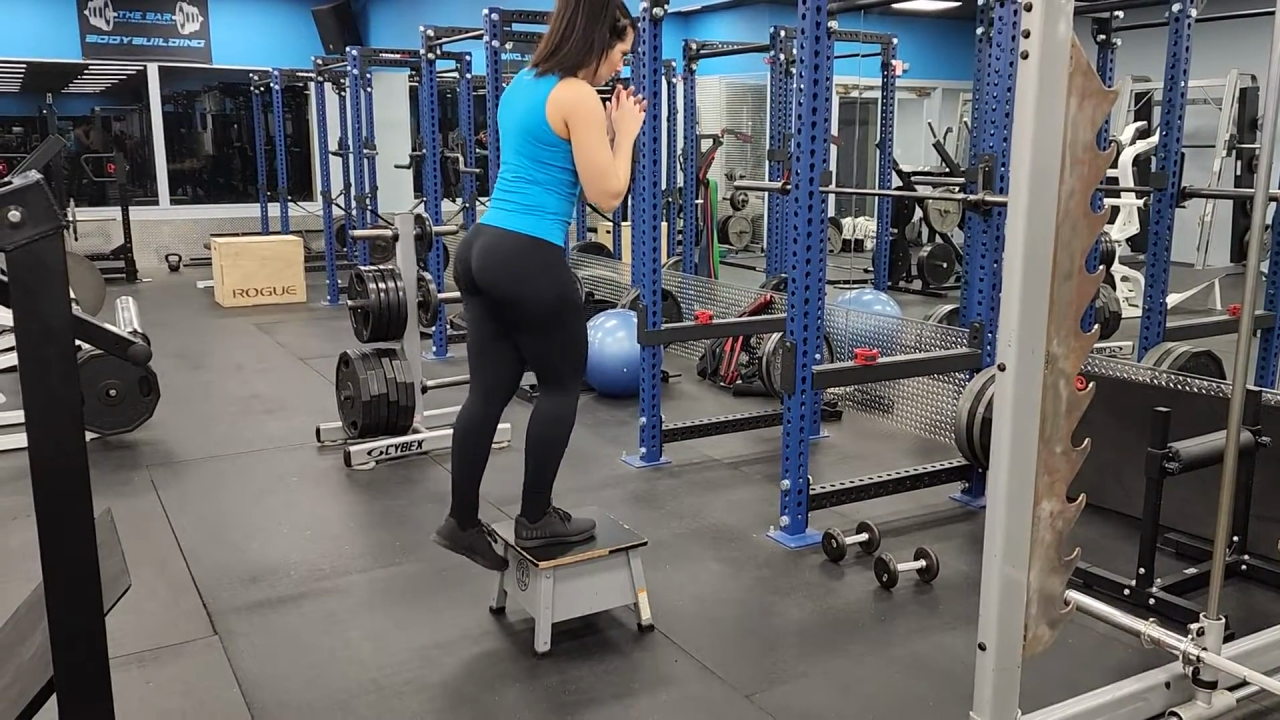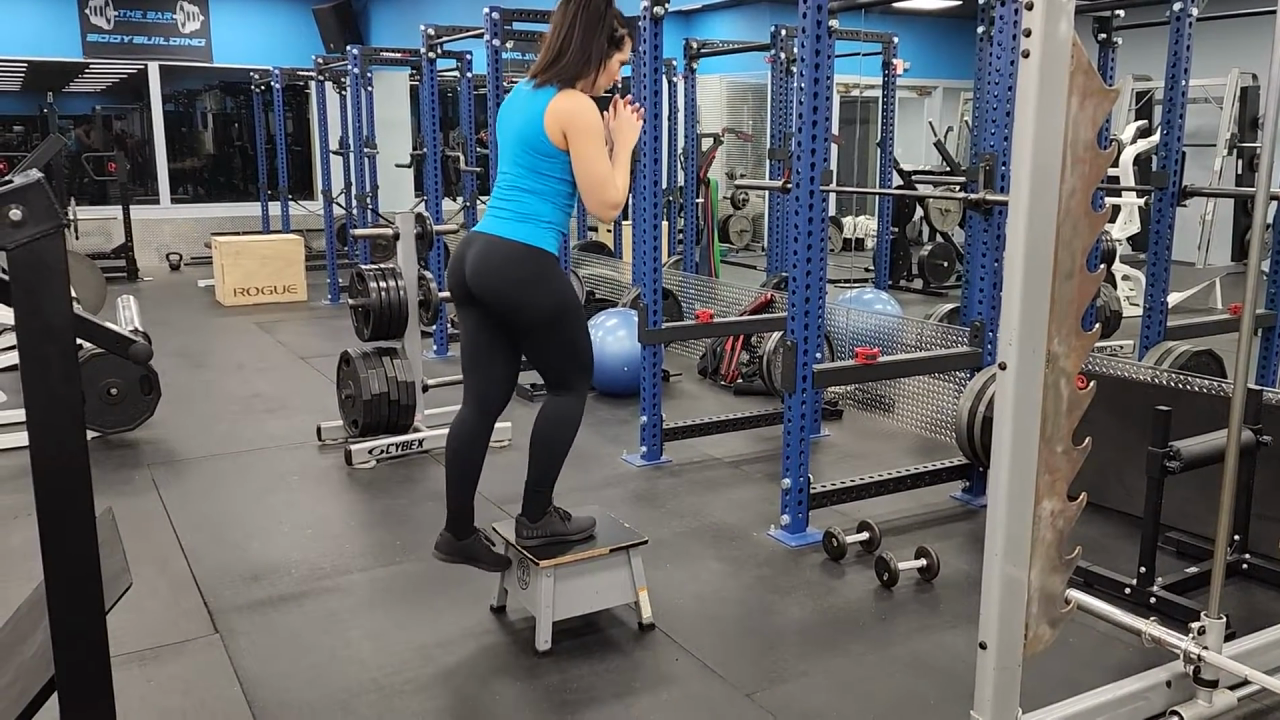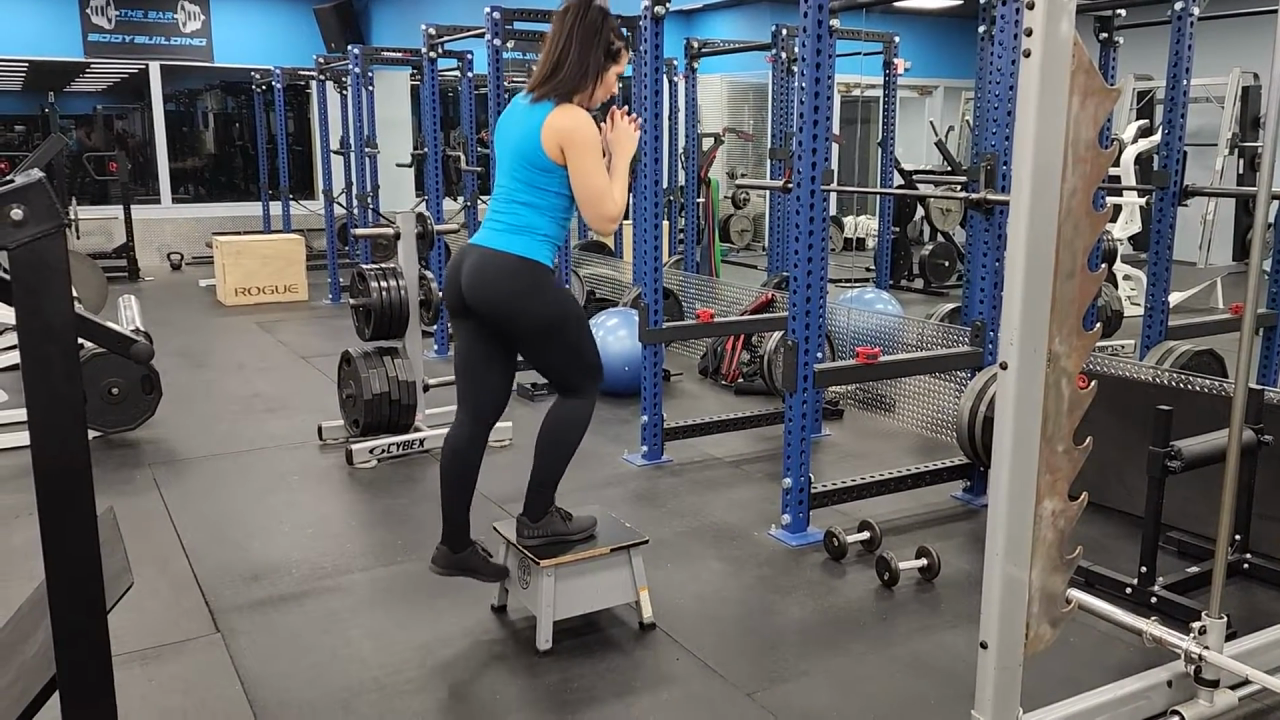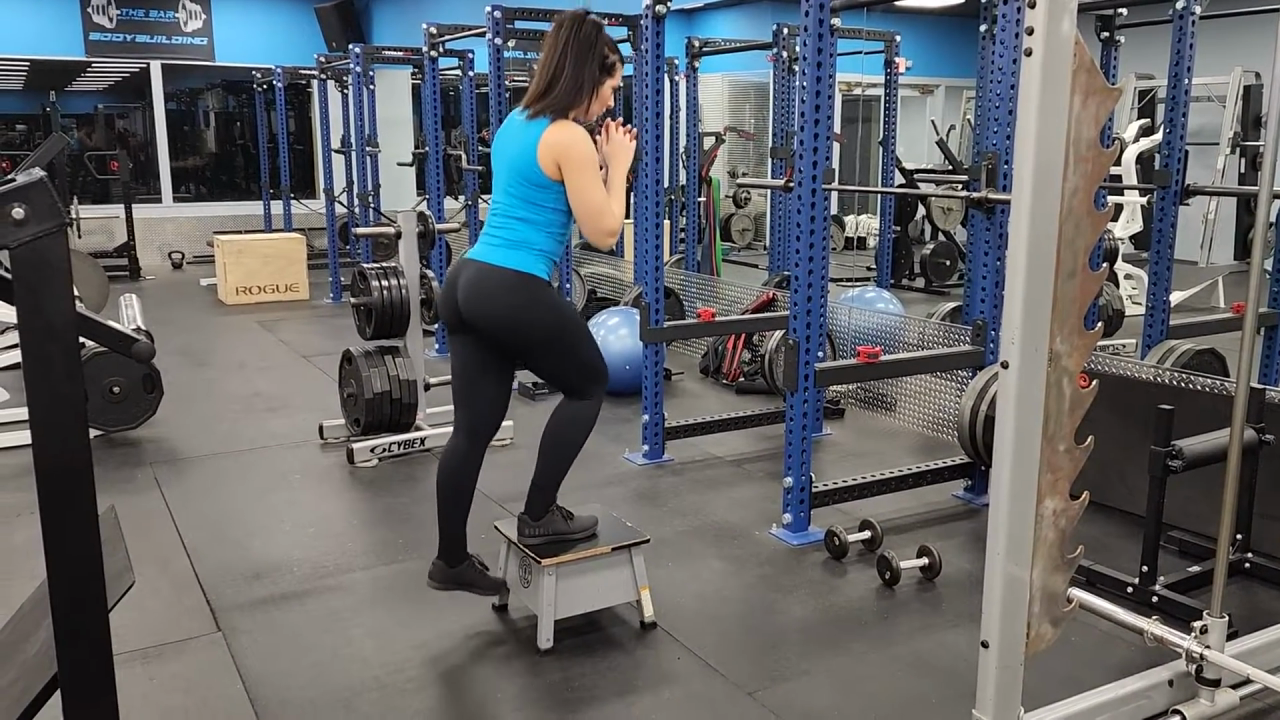
dt=0.1s
person 1, frame 1
left shoulder: (521, 85)
right shoulder: (577, 96)
right elbow: (606, 195)
left wrist: (606, 132)
right wrist: (624, 134)
left hip: (479, 250)
right hip: (527, 259)
left knee: (489, 391)
right knee: (562, 385)
left ankle: (462, 523)
right ankle: (535, 519)
person 1, frame 2
left shoulder: (520, 94)
right shoulder: (576, 107)
right elbow: (605, 205)
left wrist: (604, 141)
right wrist: (623, 144)
left hip: (474, 257)
right hip: (522, 268)
left knee: (482, 400)
right knee: (571, 384)
left ankle: (458, 532)
right ankle: (536, 518)
person 1, frame 3
left shoulder: (518, 109)
right shoulder: (572, 122)
right elbow: (604, 219)
left wrist: (602, 151)
right wrist: (621, 155)
left hip: (469, 271)
right hip: (517, 279)
left knee: (476, 414)
right knee: (580, 386)
left ankle: (454, 545)
right ankle: (538, 519)
person 1, frame 4
left shoulder: (515, 123)
right shoulder: (569, 137)
right elbow: (603, 233)
left wrist: (599, 163)
right wrist: (618, 168)
left hip: (466, 285)
right hip: (514, 293)
left knee: (473, 427)
right knee: (587, 386)
left ankle: (451, 560)
right ankle: (539, 518)
